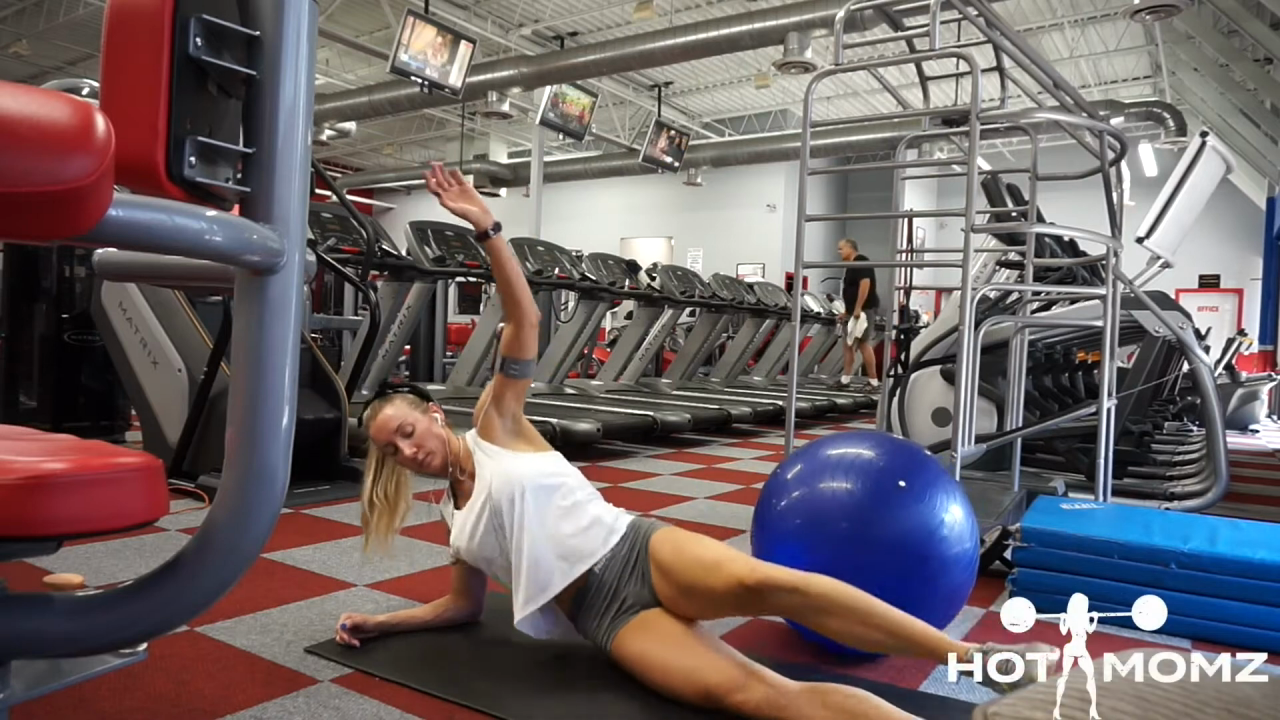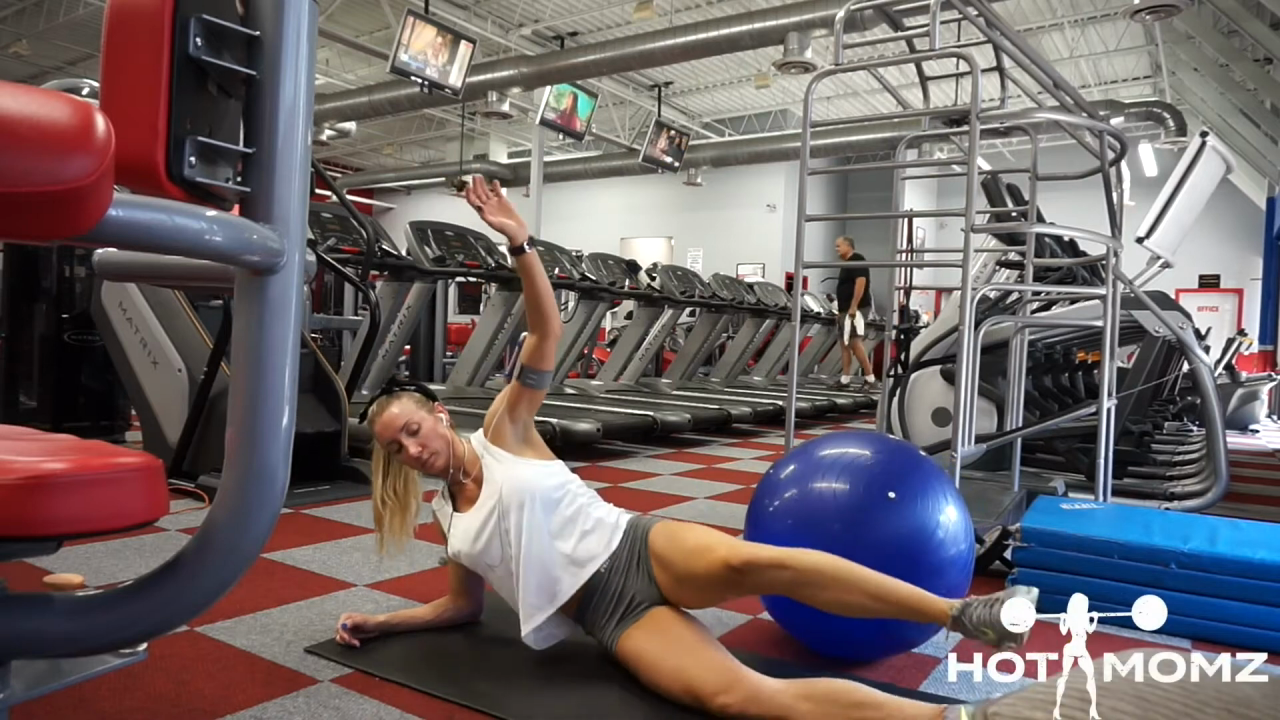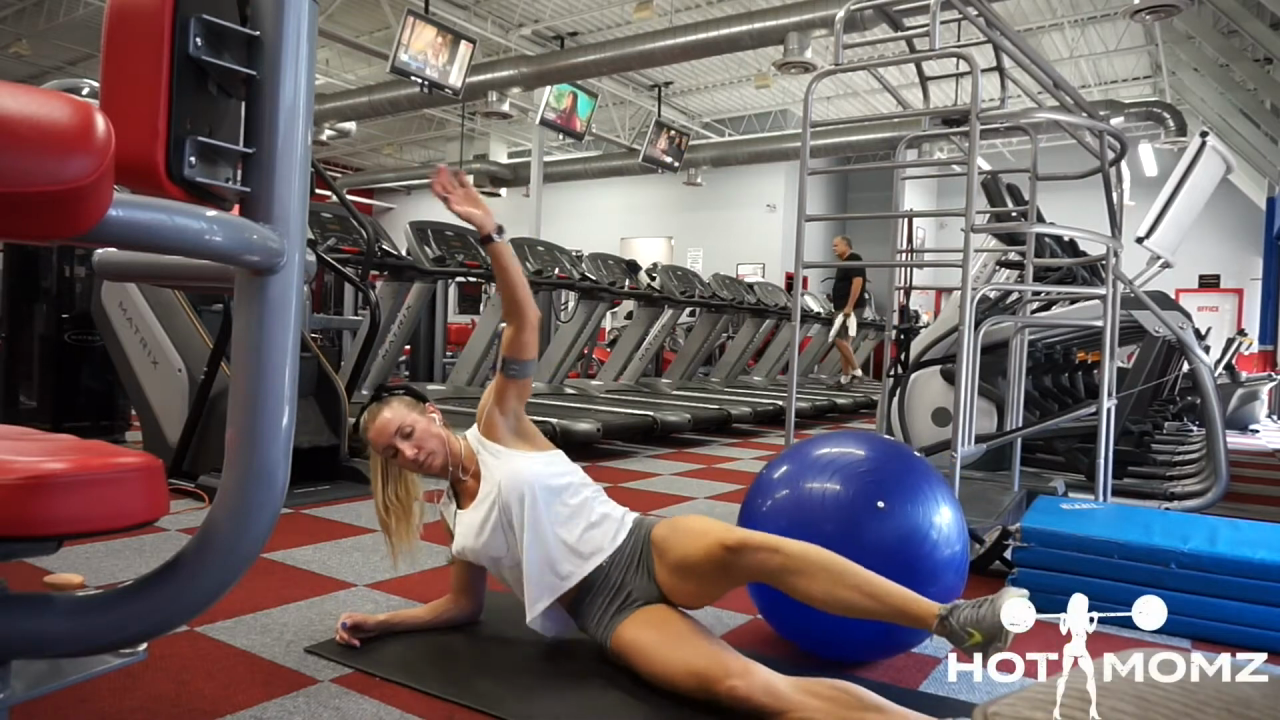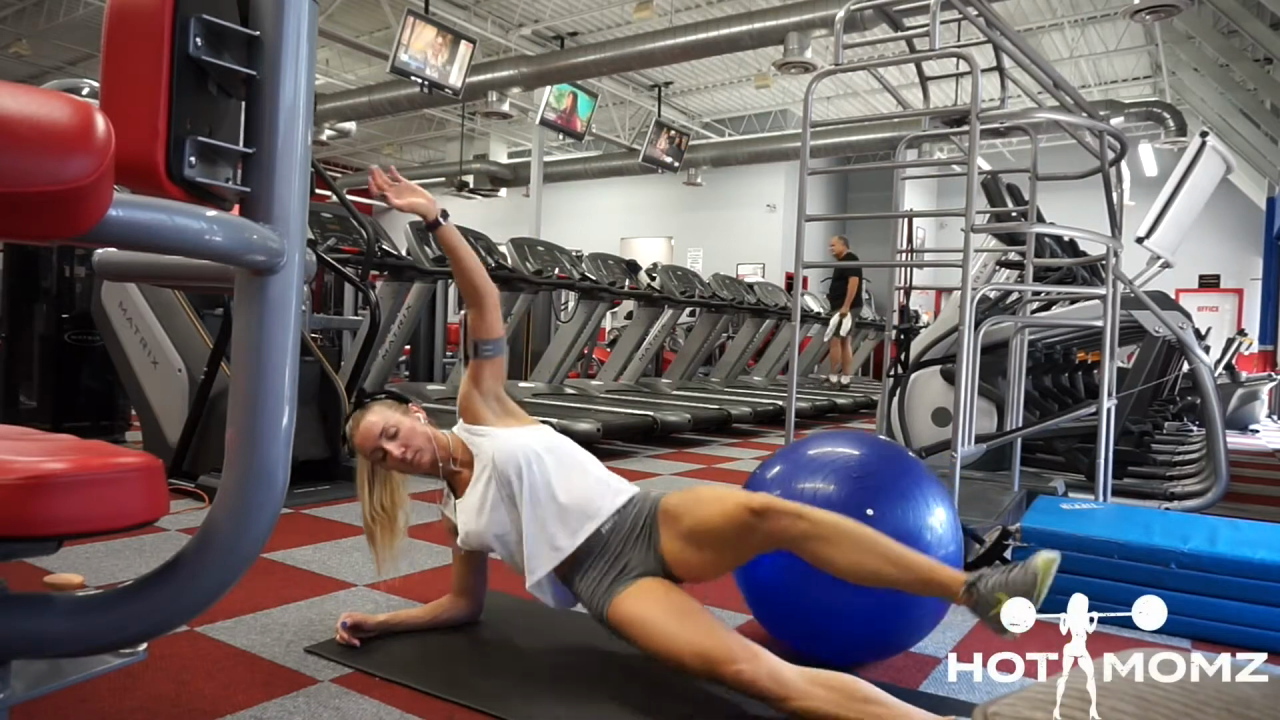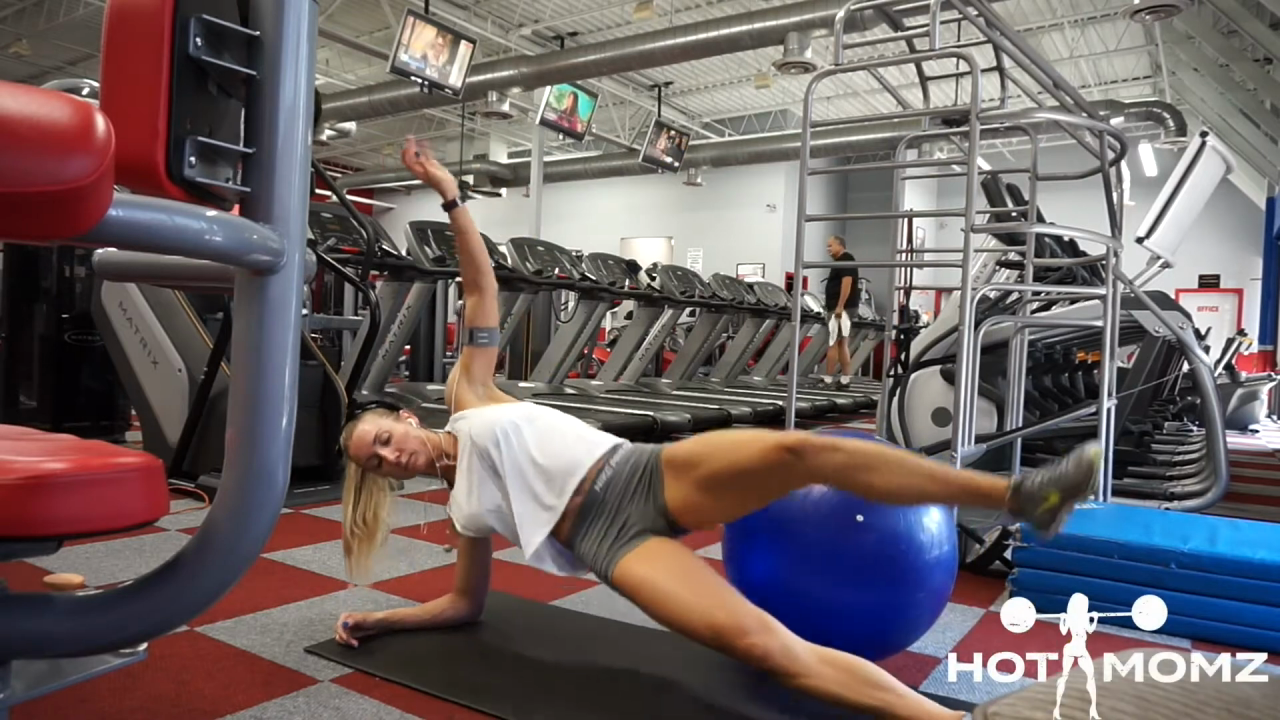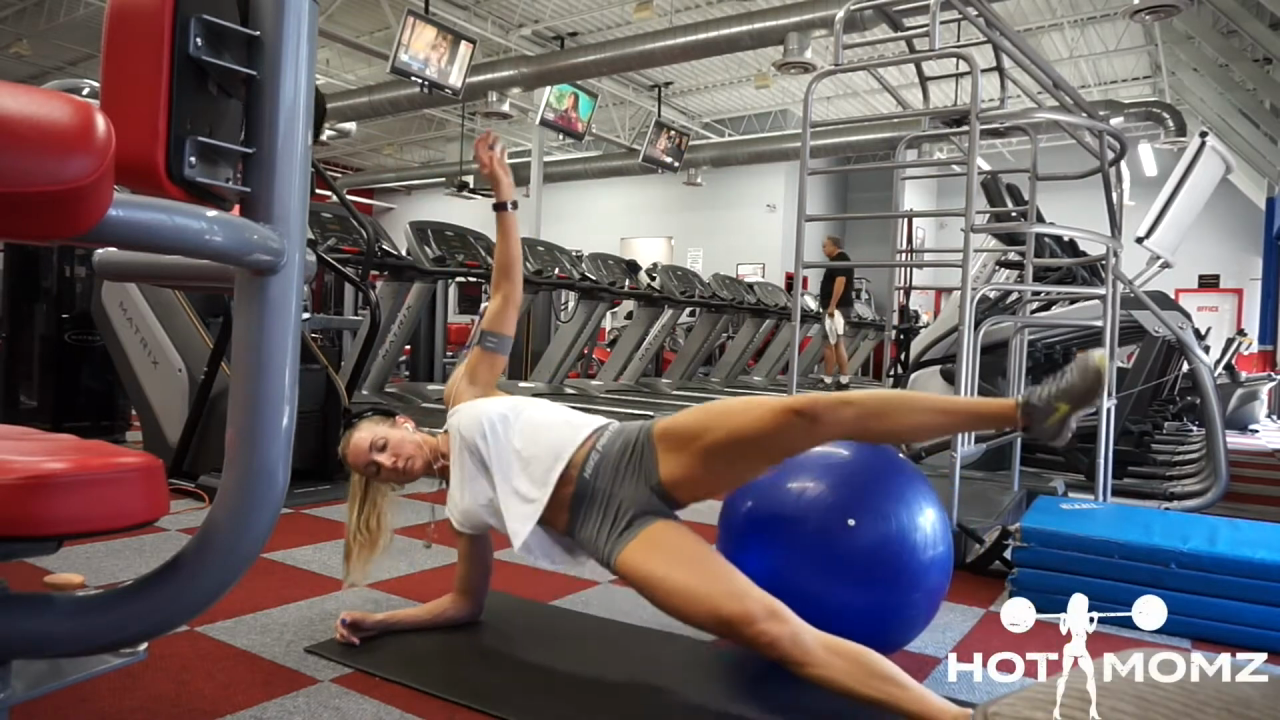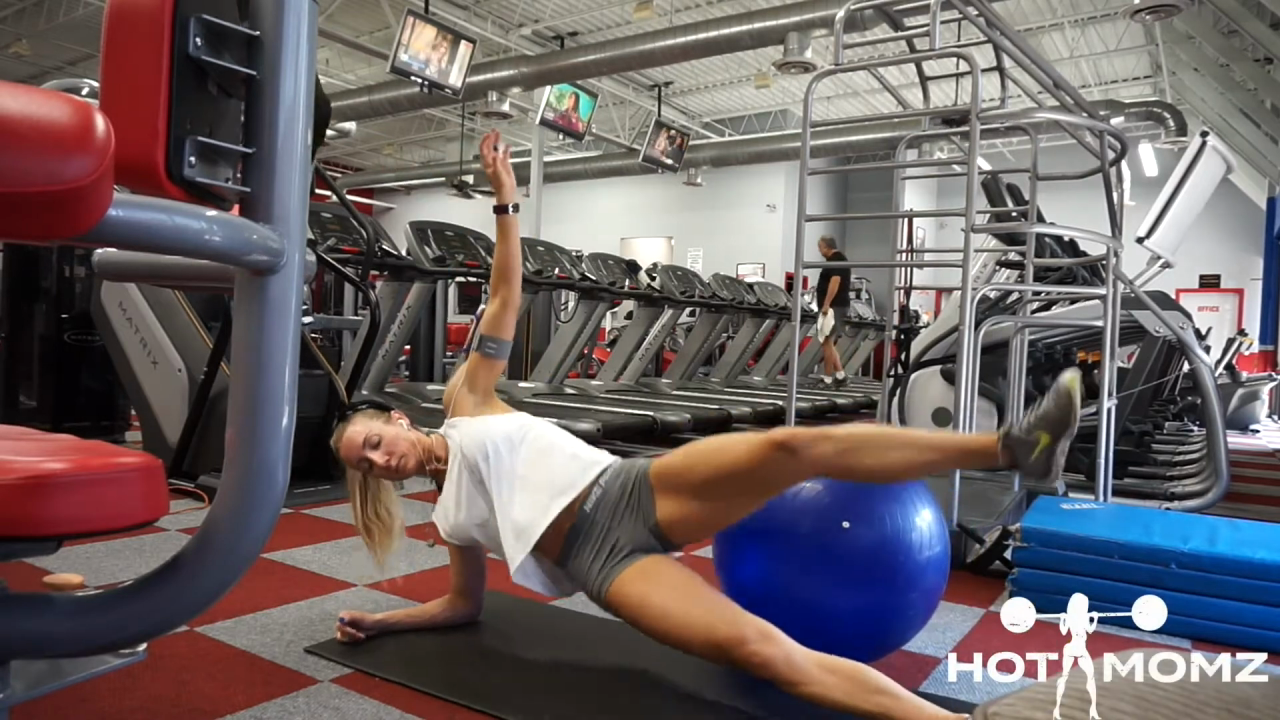
dt=0.2s
person 1, frame 1
left shoulder: (494, 423)
right shoulder: (456, 519)
left elbow: (523, 319)
right elbow: (463, 605)
left wrist: (488, 231)
right wrist: (380, 622)
left hip: (640, 551)
right hip: (609, 615)
left knee: (762, 583)
left ankle: (968, 658)
person 1, frame 2
left shoulder: (501, 428)
right shoulder: (452, 522)
left elbow: (548, 331)
right elbow: (461, 607)
left wrist: (519, 242)
right wrist: (377, 621)
left hip: (640, 549)
right hip: (613, 614)
left knee: (751, 562)
left ankle: (963, 615)
person 1, frame 3
left shoulder: (496, 425)
right shoulder: (457, 519)
left elbow: (525, 320)
right elbow: (463, 606)
left wrist: (489, 231)
right wrist: (377, 622)
left hip: (647, 546)
right hip: (611, 607)
left knee: (744, 547)
left ankle: (956, 622)
person 1, frame 4
left shoulder: (479, 405)
right shoulder: (459, 513)
left elbow: (485, 302)
right elbow: (463, 604)
left wrist: (432, 215)
right wrist: (378, 621)
left hip: (648, 519)
right hip: (611, 577)
left knee: (766, 513)
left ankle: (975, 590)
person 1, frame 5
left shoulder: (465, 393)
right shoulder: (464, 505)
left elbow: (481, 292)
right elbow: (466, 604)
left wrist: (452, 196)
right wrist: (378, 621)
left hip: (648, 476)
right hip: (615, 537)
left knee: (802, 451)
right knee: (763, 644)
left ankle: (1016, 495)
person 1, frame 6
left shoulder: (465, 392)
right shoulder: (460, 505)
left elbow: (507, 292)
right elbow: (466, 605)
left wrist: (503, 194)
right wrist: (378, 621)
left hip: (639, 456)
right hip: (610, 523)
left knee: (810, 412)
right knee: (770, 629)
left ankle: (1023, 410)
person 1, frame 7
left shoulder: (463, 402)
right shoulder: (450, 515)
left elbow: (507, 299)
right elbow: (464, 605)
left wrist: (505, 199)
right wrist: (377, 622)
left hip: (632, 496)
right hip: (603, 562)
left knee: (786, 447)
right knee: (760, 651)
left ankle: (1005, 445)
